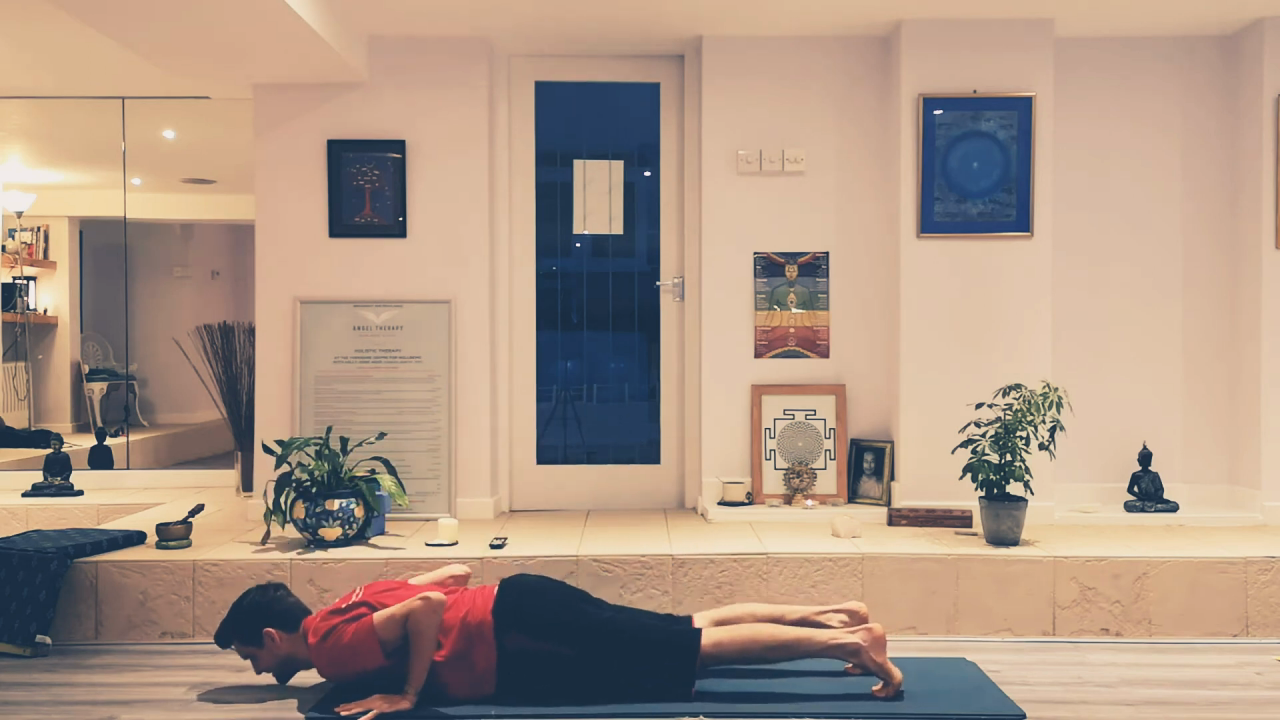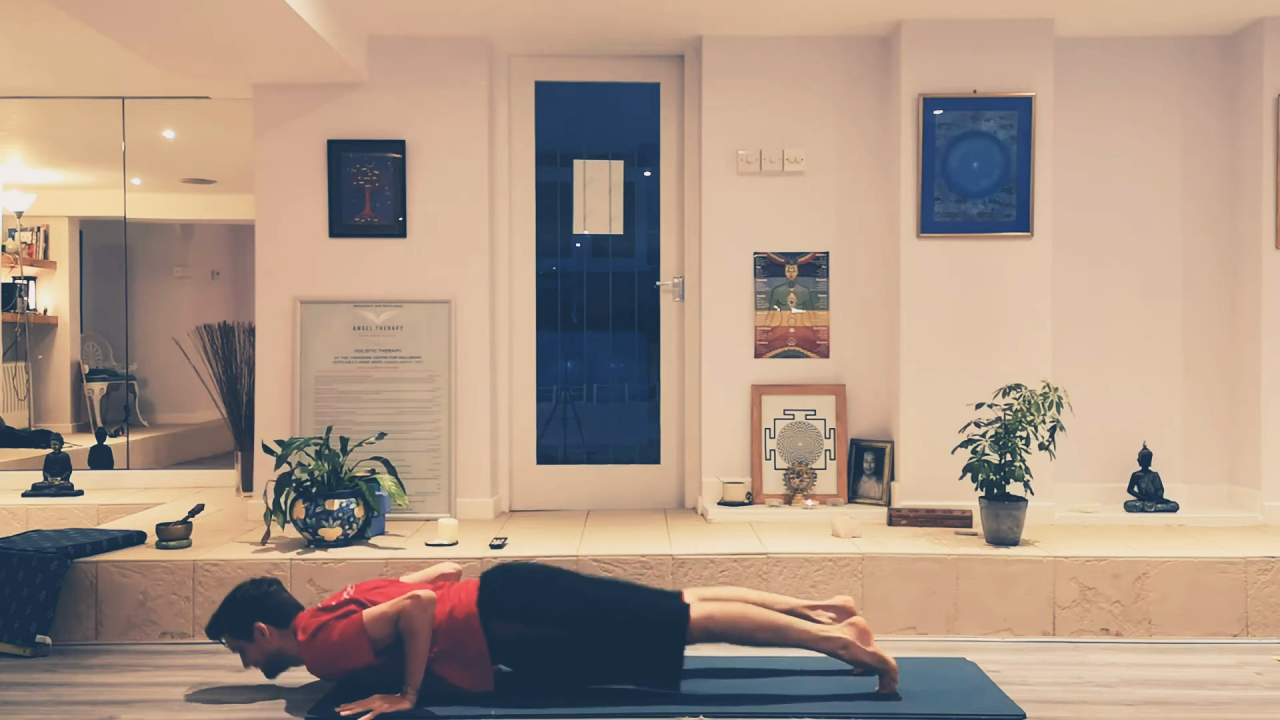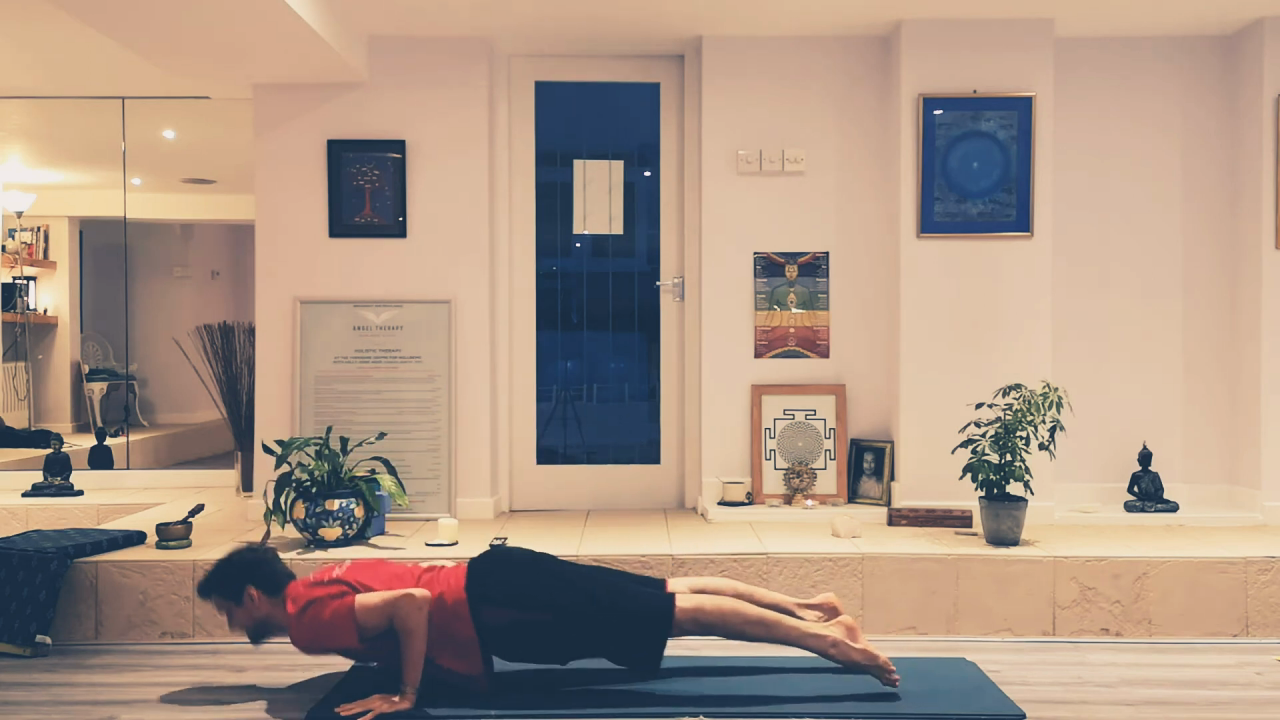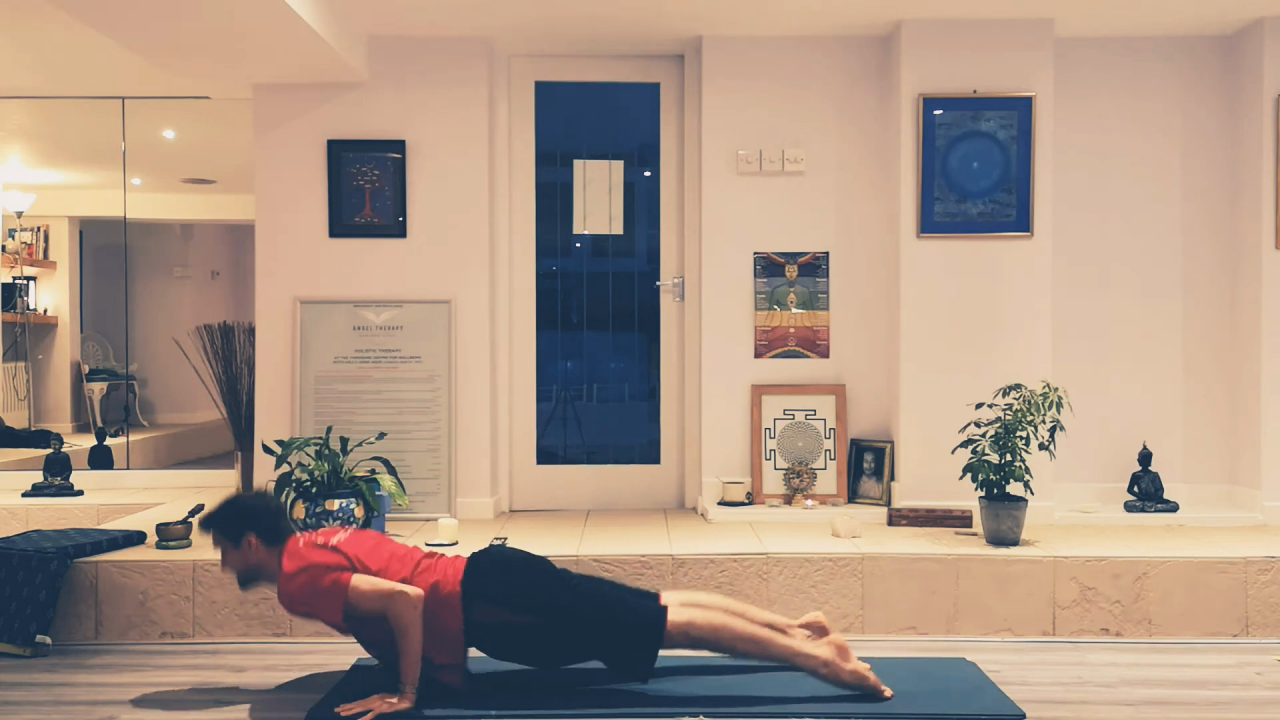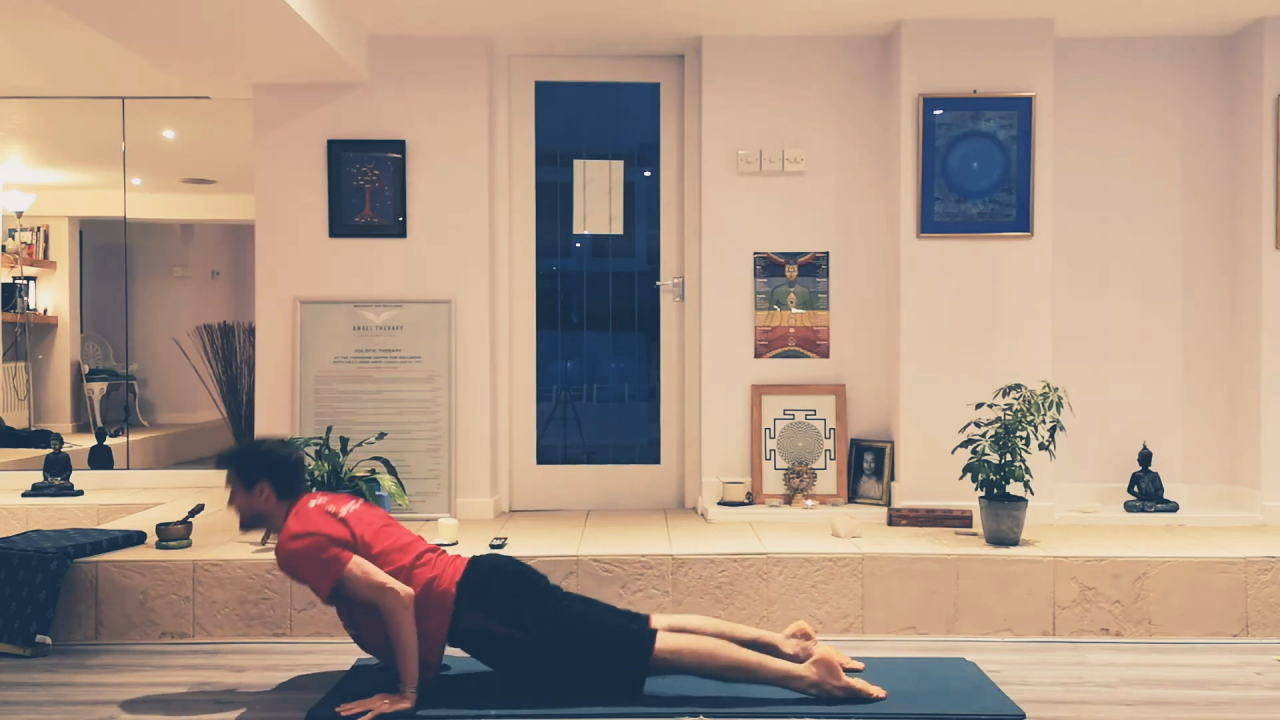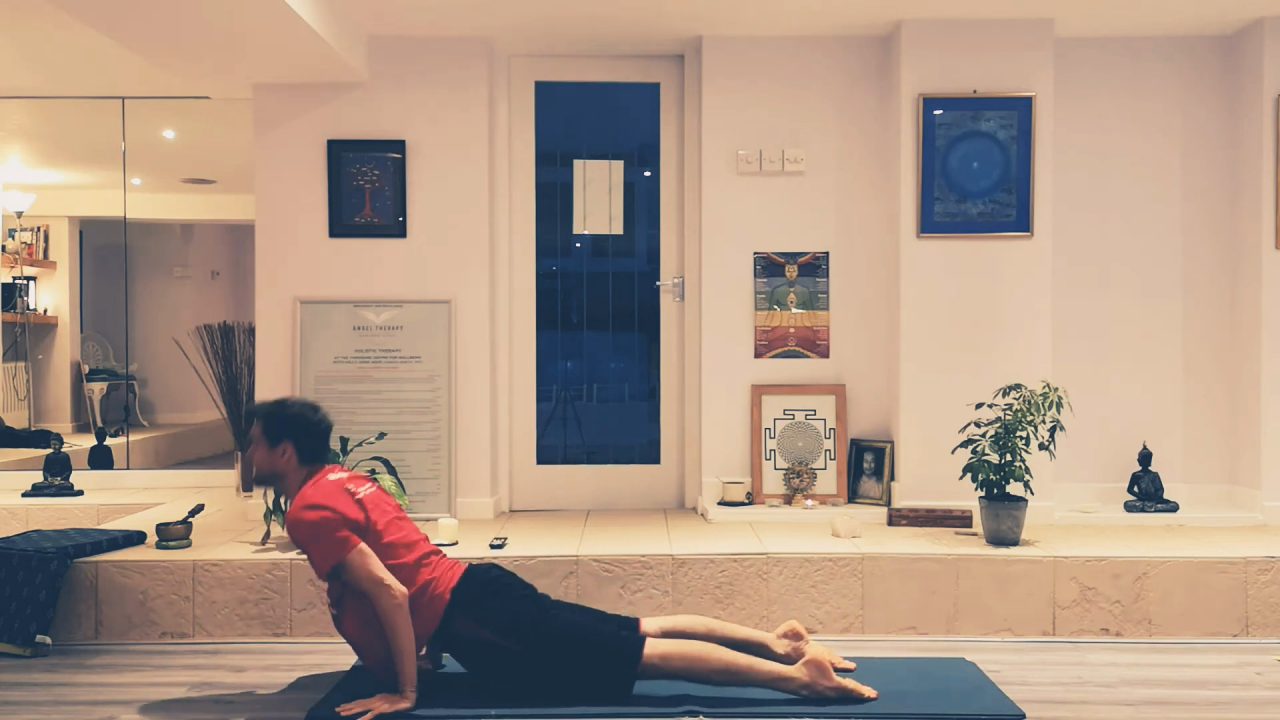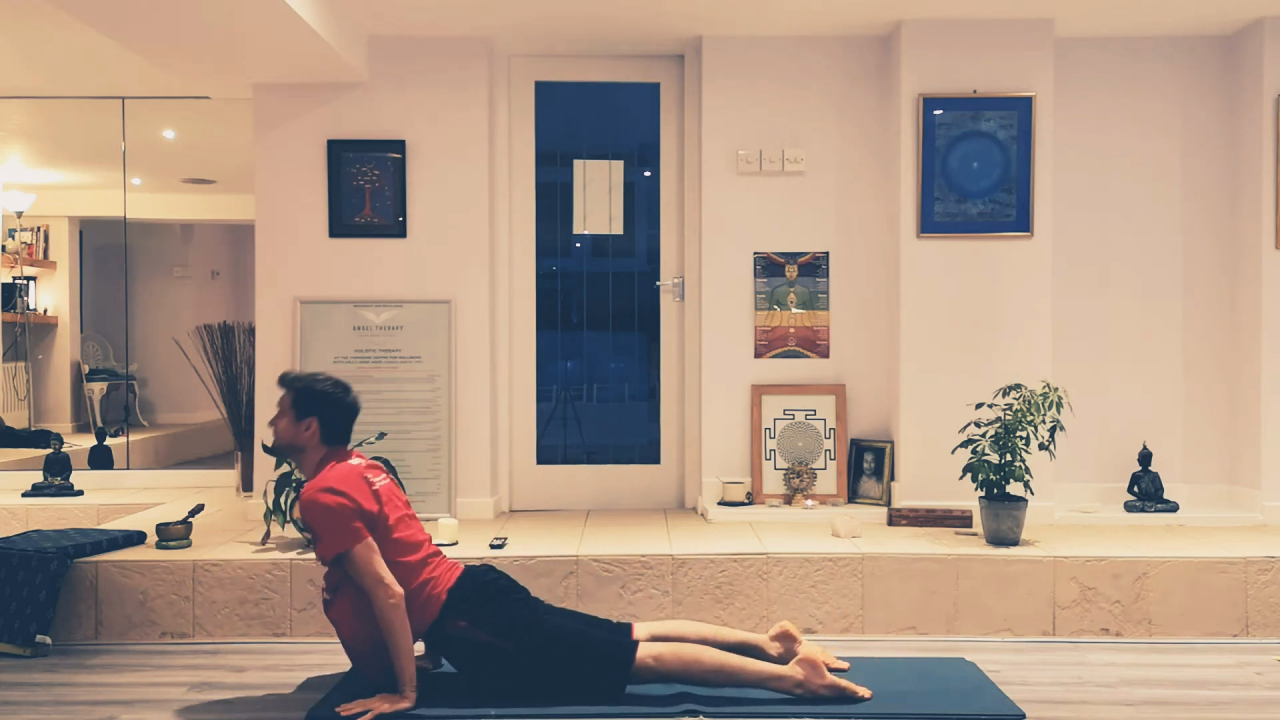
dt=0.1s
person 1, frame 1
left shoulder: (330, 647)
right shoulder: (347, 613)
left elbow: (427, 607)
right elbow: (454, 574)
left hip: (518, 633)
right hip: (517, 605)
left knee: (701, 641)
right knee: (698, 629)
left ankle: (850, 645)
right ankle: (834, 617)
person 1, frame 2
left shoulder: (321, 643)
right shoulder: (339, 610)
left elbow: (418, 604)
right elbow: (446, 572)
right wrist: (425, 654)
left hip: (505, 616)
right hip: (506, 591)
left knee: (685, 620)
right knee: (683, 607)
left ankle: (838, 639)
right ankle: (824, 612)
person 1, frame 3
left shoulder: (304, 614)
right shoulder: (324, 578)
left elbow: (410, 607)
right wrist: (414, 663)
left hip: (493, 601)
right hip: (496, 576)
left knee: (667, 612)
right knee: (675, 597)
left ankle: (830, 641)
right ankle: (807, 612)
person 1, frame 4
left shoulder: (298, 579)
right shoulder: (325, 542)
left elbow: (404, 600)
right wrist: (433, 659)
left hip: (488, 599)
right hip: (489, 572)
left knee: (666, 625)
right knee: (663, 610)
left ankle: (816, 655)
right ankle: (798, 629)
person 1, frame 5
left shoulder: (297, 539)
right shoulder: (330, 504)
left elbow: (396, 596)
right wrist: (428, 652)
left hip: (479, 604)
right hip: (486, 578)
left knee: (646, 652)
right knee: (650, 630)
right ankle: (782, 641)
person 1, frame 6
left shoulder: (310, 512)
right shoulder: (347, 482)
left elbow: (392, 594)
right wrist: (416, 653)
left hip: (475, 616)
right hip: (480, 587)
left knee: (642, 656)
right knee: (645, 633)
right ankle: (776, 643)
person 1, frame 7
left shoulder: (323, 495)
right shoulder: (359, 468)
left elbow: (388, 593)
right wrist: (429, 647)
left hip: (466, 615)
right hip: (472, 591)
left knee: (636, 661)
right knee: (633, 637)
right ankle: (767, 643)
